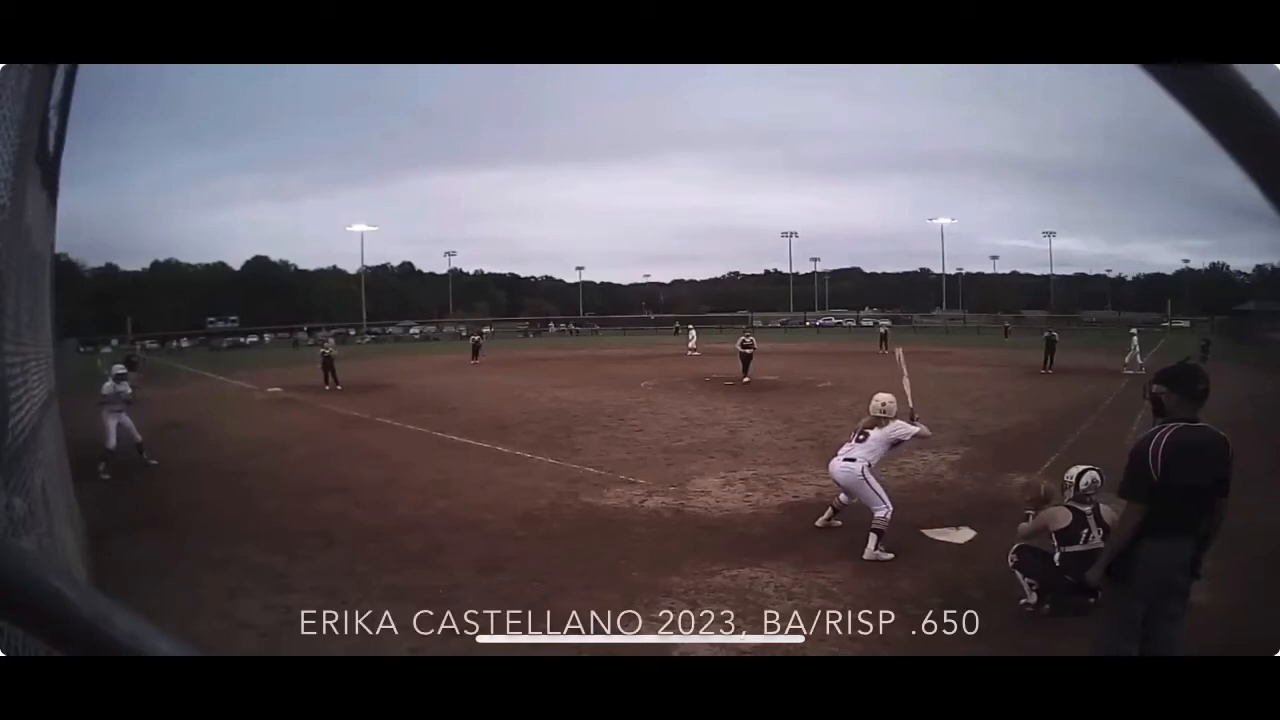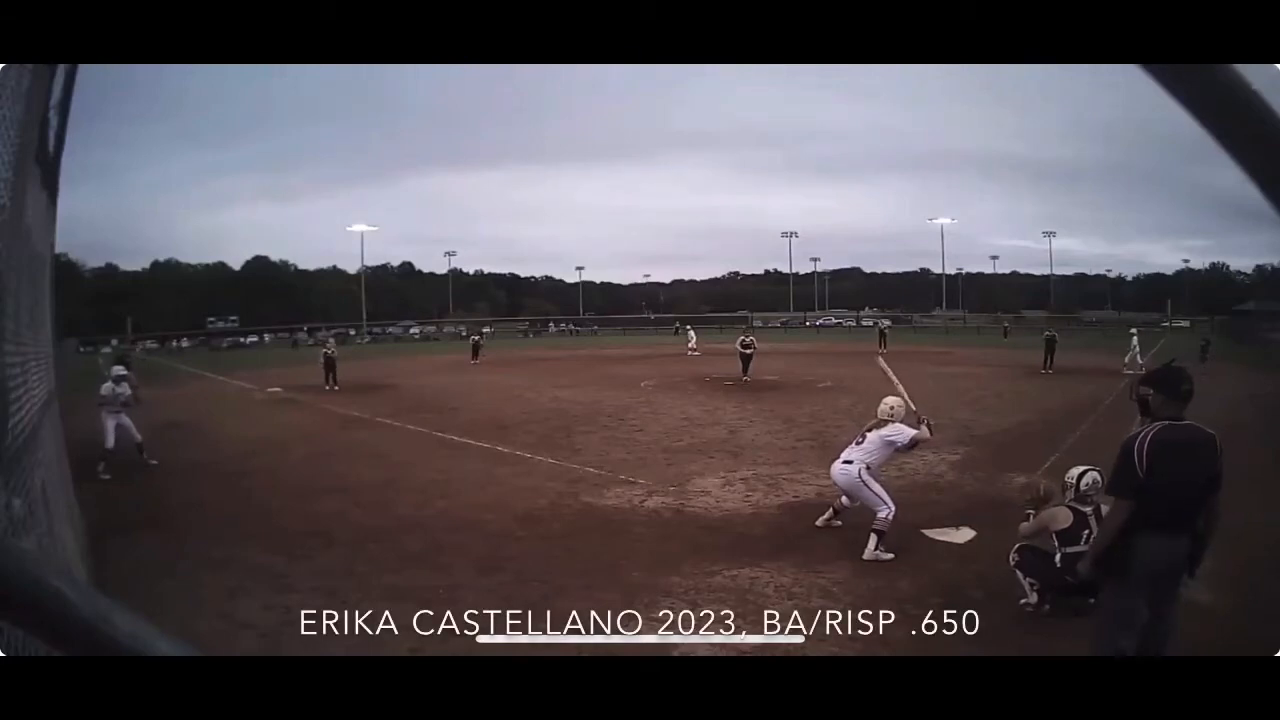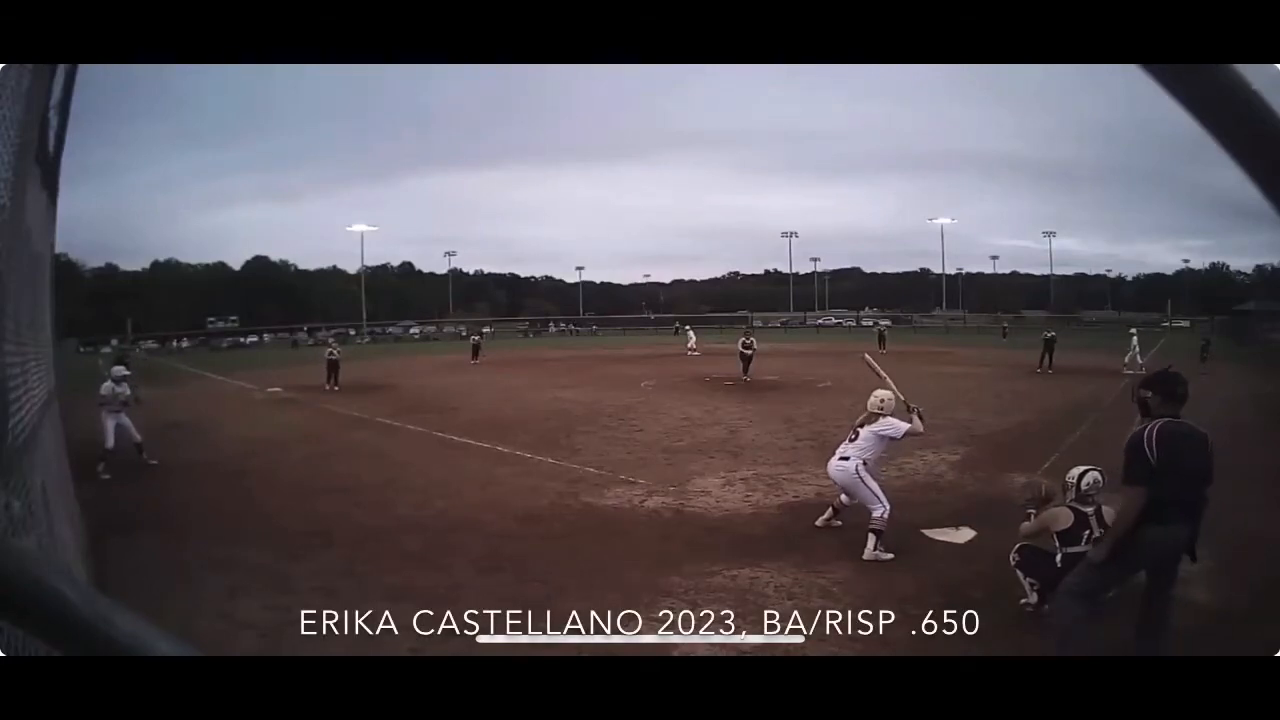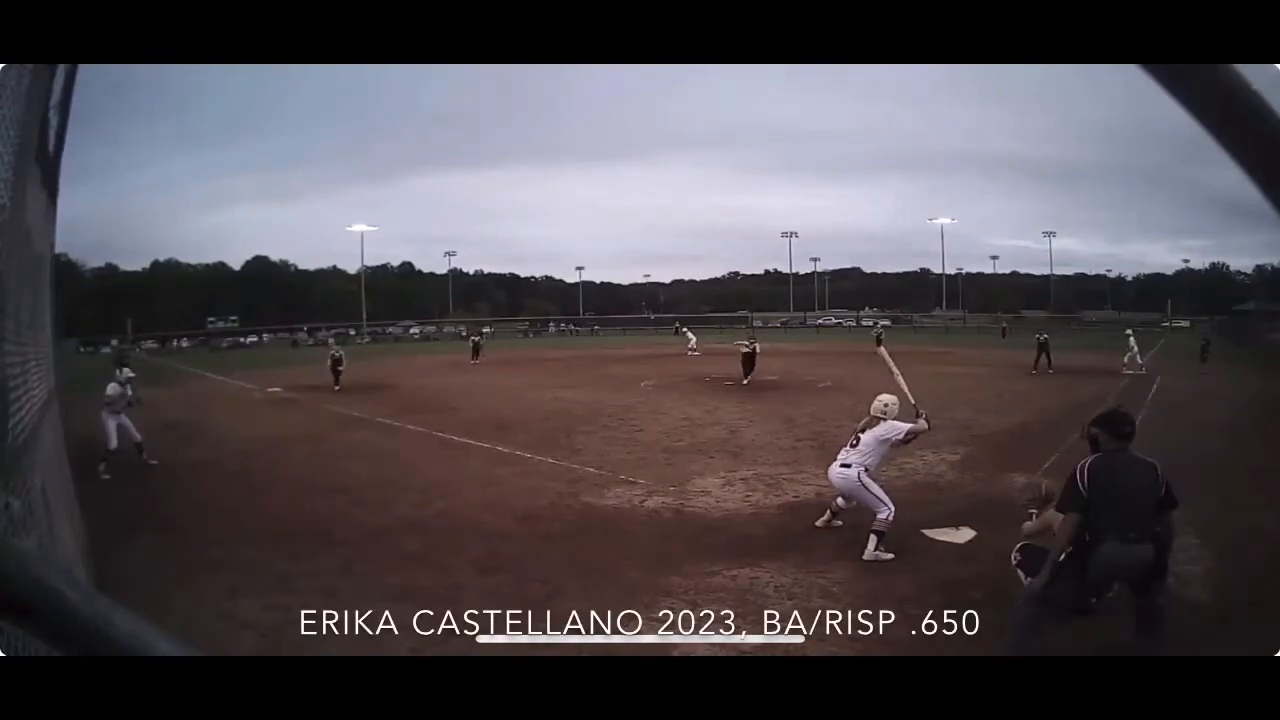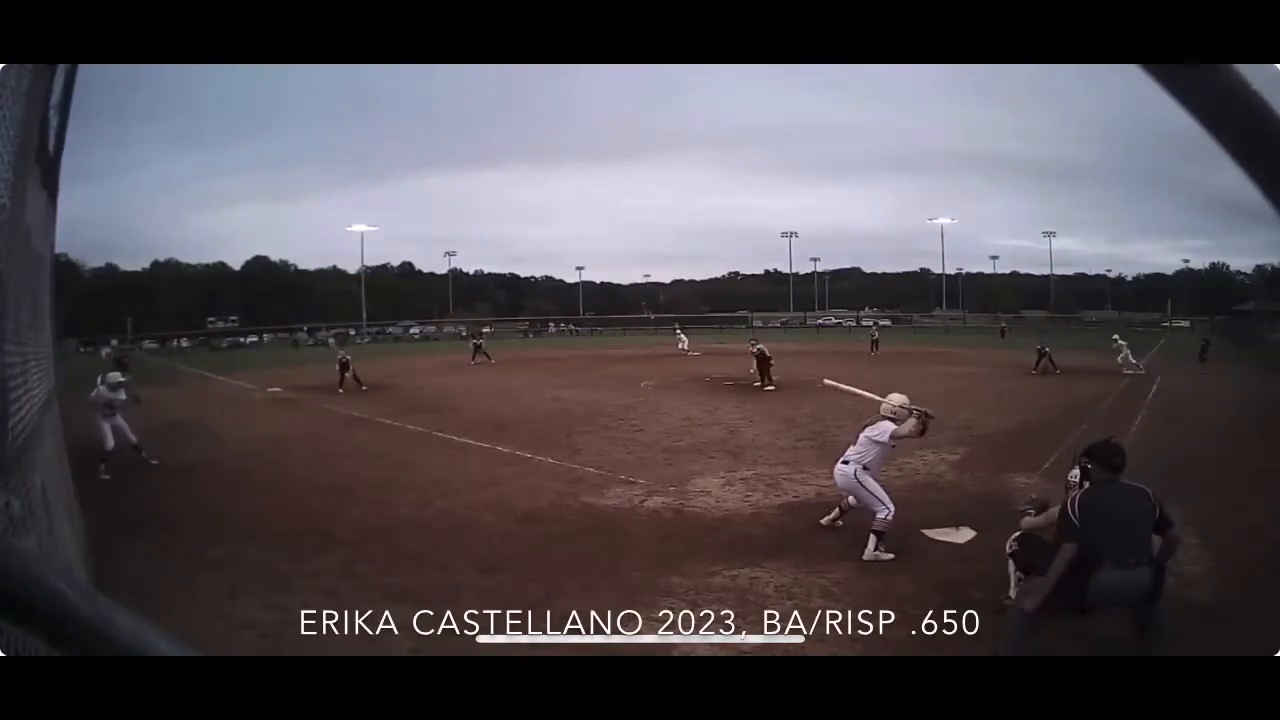
dt=0.5s
person 1, frame 1
left shoulder: (1154, 444)
right shoulder: (1219, 444)
left elbow: (1134, 516)
right elbow: (1218, 511)
left wrist: (1101, 564)
right wrist: (1198, 553)
left hip: (1142, 553)
right hip: (1183, 553)
left knee: (1118, 636)
right knee: (1164, 636)
person 1, frame 2
left shoulder: (1141, 443)
right shoulder: (1209, 442)
left elbow: (1121, 512)
right elbow: (1212, 508)
left wrist: (1091, 557)
right wrist: (1199, 550)
left hip: (1138, 548)
right hip: (1180, 547)
left knee: (1118, 629)
right knee: (1160, 619)
person 1, frame 3
left shoulder: (1146, 436)
right shoulder: (1201, 440)
left elbow: (1135, 502)
right elbow: (1202, 497)
left wrist: (1105, 545)
left hip: (1143, 534)
right hip: (1179, 534)
left knee: (1074, 593)
right knee: (1158, 603)
left ankle: (1067, 650)
person 1, frame 4
left shoulder: (1087, 469)
right shoulder: (1153, 470)
left elbow: (1070, 523)
right elbow: (1165, 523)
left wrist: (1046, 571)
right wrist: (1162, 560)
left hip: (1103, 553)
right hip: (1146, 554)
left knee: (1039, 596)
right knee: (1150, 602)
left ankle: (1019, 649)
person 1, frame 5
left shoulder: (1078, 500)
right shoulder: (1145, 495)
left elbow: (1067, 554)
right elbow: (1171, 539)
left wrist: (1038, 596)
left hip: (1100, 584)
right hip: (1143, 583)
left knee: (1028, 594)
left ankle: (1011, 652)
right ankle: (1151, 649)
